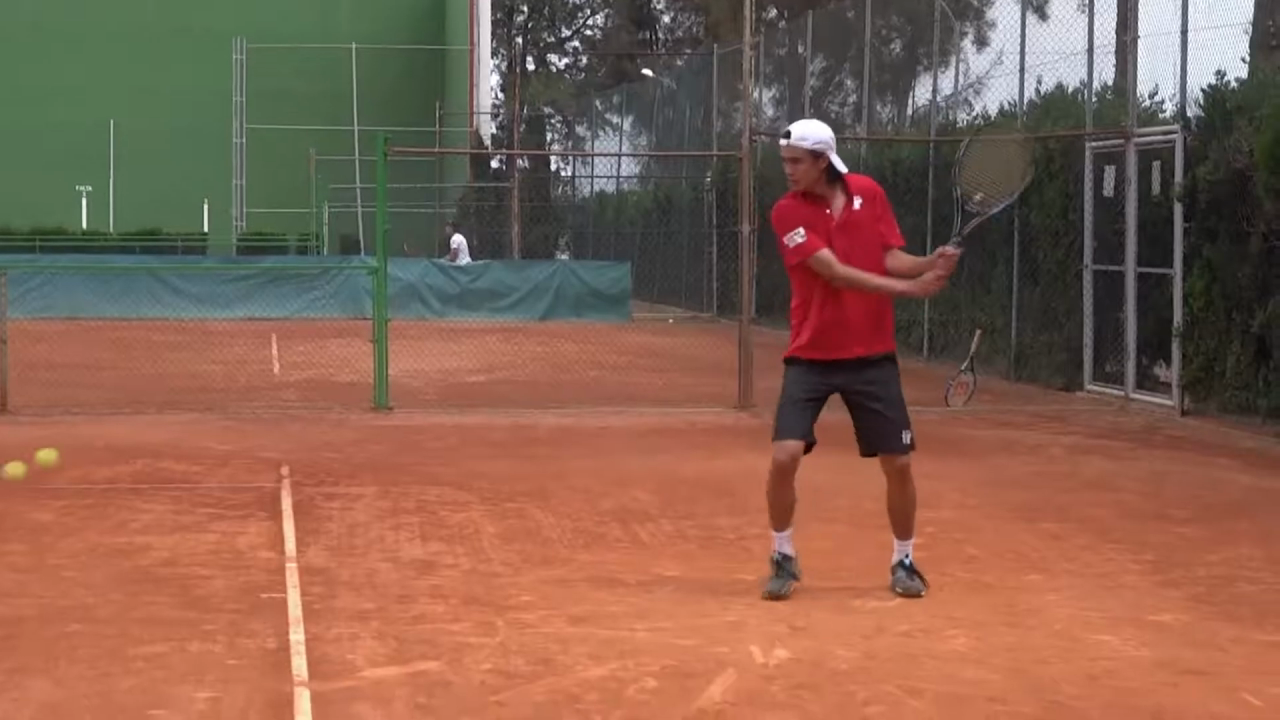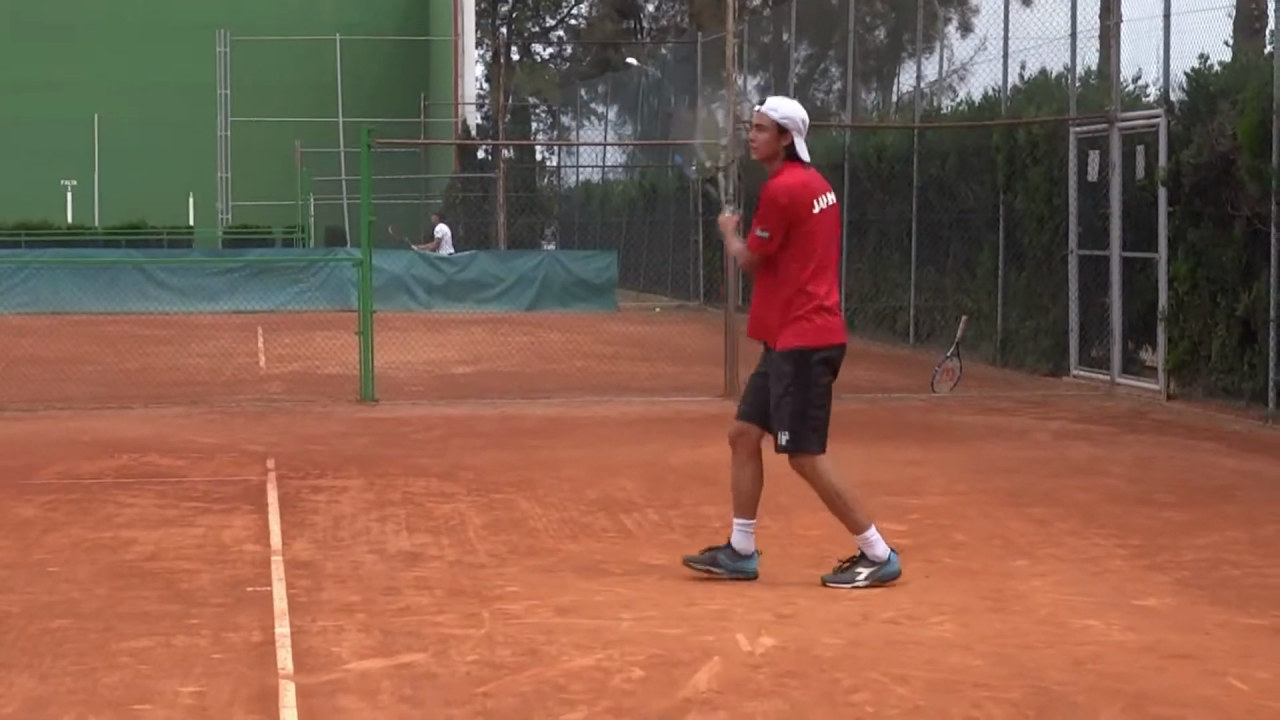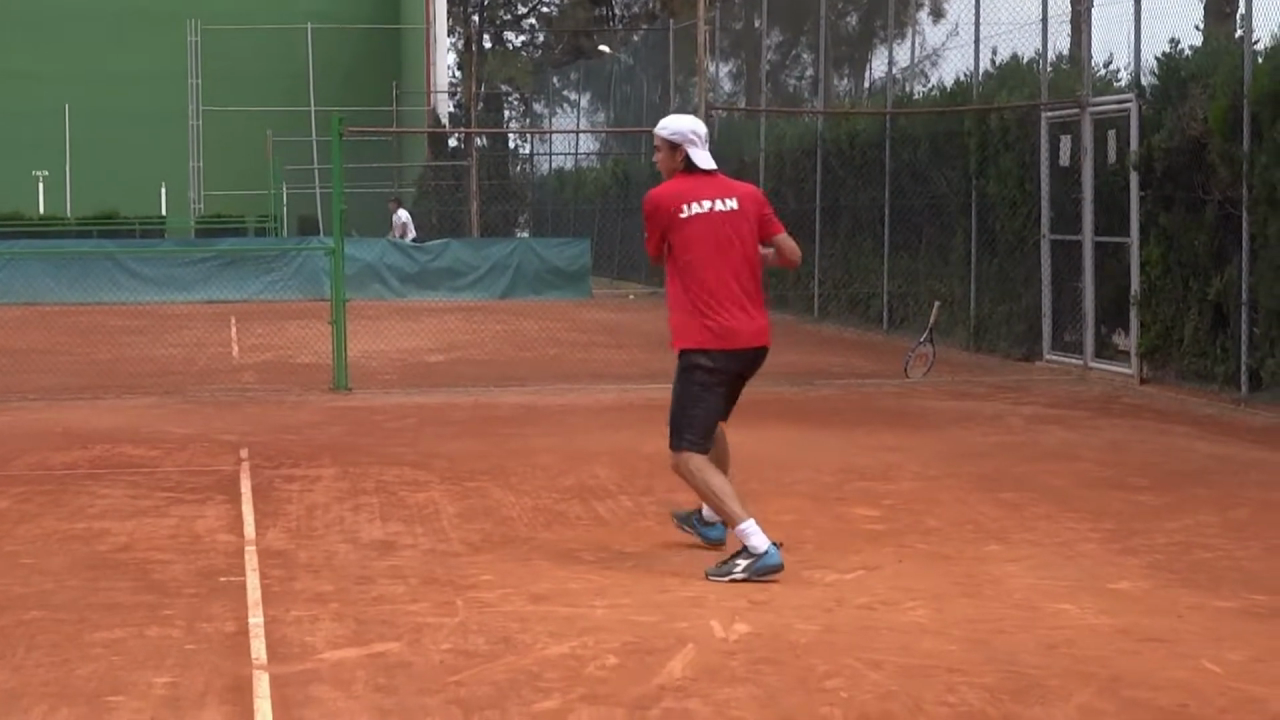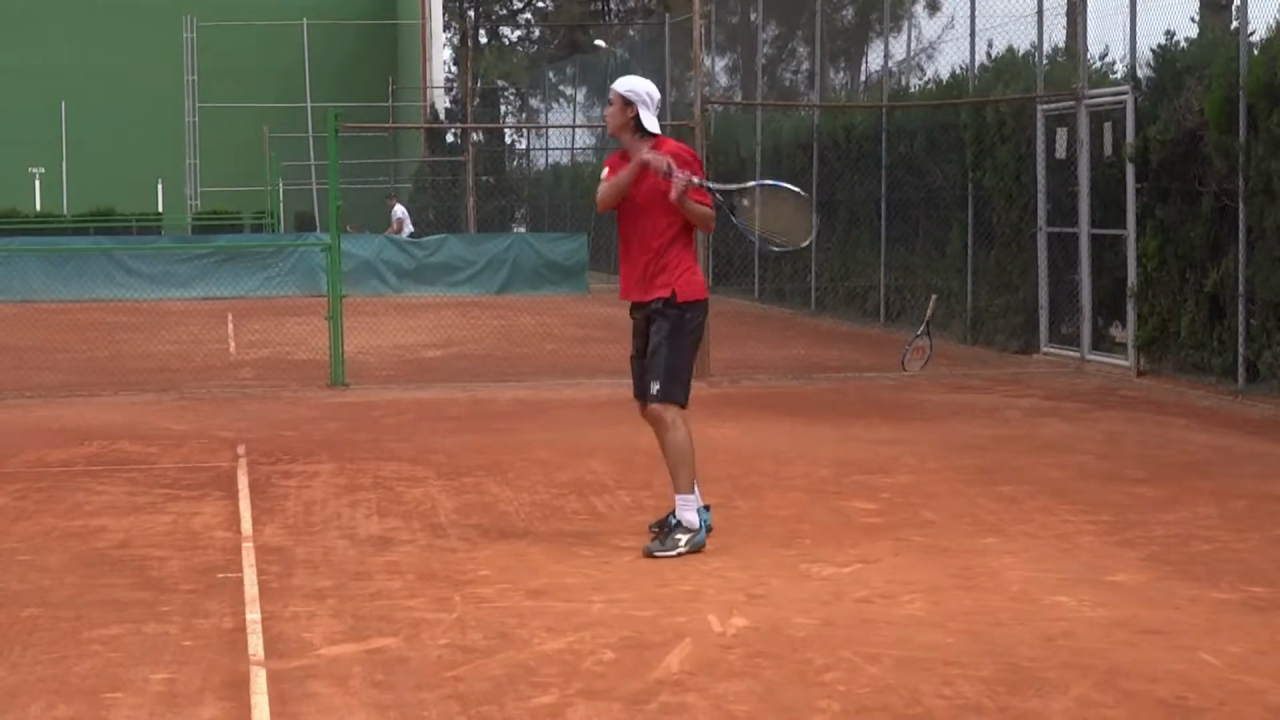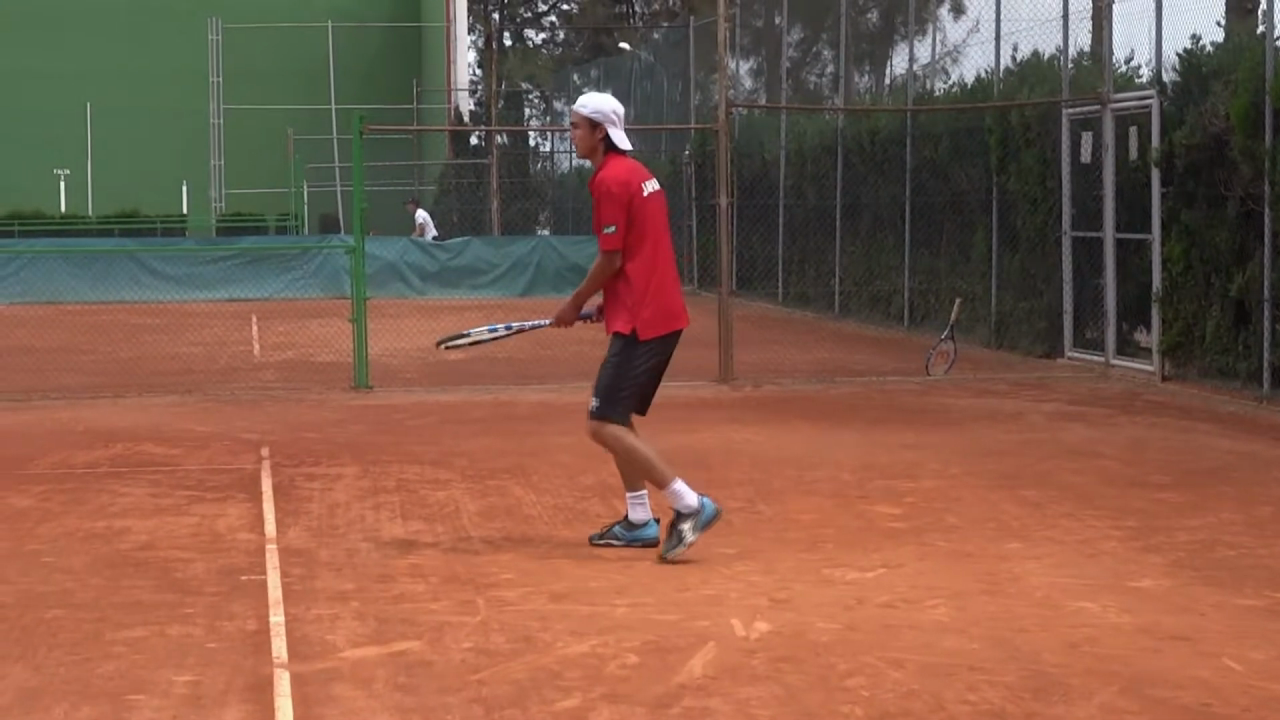
dt=1s
person 1, frame 1
left shoulder: (869, 193)
right shoulder: (787, 211)
left elbow: (893, 259)
right elbow: (833, 272)
left wrist: (930, 264)
right wrist: (905, 288)
left hip: (871, 354)
right hip: (811, 356)
left knee: (898, 464)
right knee: (784, 457)
left ankle: (903, 560)
right ankle: (783, 557)
person 1, frame 2
left shoulder: (785, 188)
right shoulder: (810, 182)
left elbow: (750, 259)
left wrist: (729, 230)
right wrist: (743, 229)
left hip: (804, 340)
right hip: (789, 336)
left knee: (806, 458)
right knee: (742, 436)
left ankle: (878, 555)
right ankle: (740, 550)
person 1, frame 3
left shoulder: (659, 199)
right shoulder: (747, 193)
right elbow: (792, 257)
left hip: (707, 343)
right hip: (754, 338)
left knee: (687, 457)
right knee: (708, 422)
left ankle: (758, 548)
right ankle: (712, 518)
person 1, frame 4
left shoulder: (677, 154)
right shoulder: (618, 163)
left elbow: (708, 221)
right elbow: (604, 201)
left wrist: (682, 197)
right wrist: (640, 164)
left hip: (677, 298)
right hip: (645, 299)
left knee: (664, 409)
right knee: (653, 409)
left ankle: (689, 524)
right ankle: (691, 507)
person 1, frame 5
left shoulder: (609, 180)
right shoulder: (636, 172)
left elbow: (610, 259)
left wrist: (574, 303)
right wrist: (607, 300)
left hip: (641, 320)
right hip: (659, 313)
left knee: (604, 425)
right knee: (614, 416)
left ankle: (691, 504)
right ankle: (639, 520)
